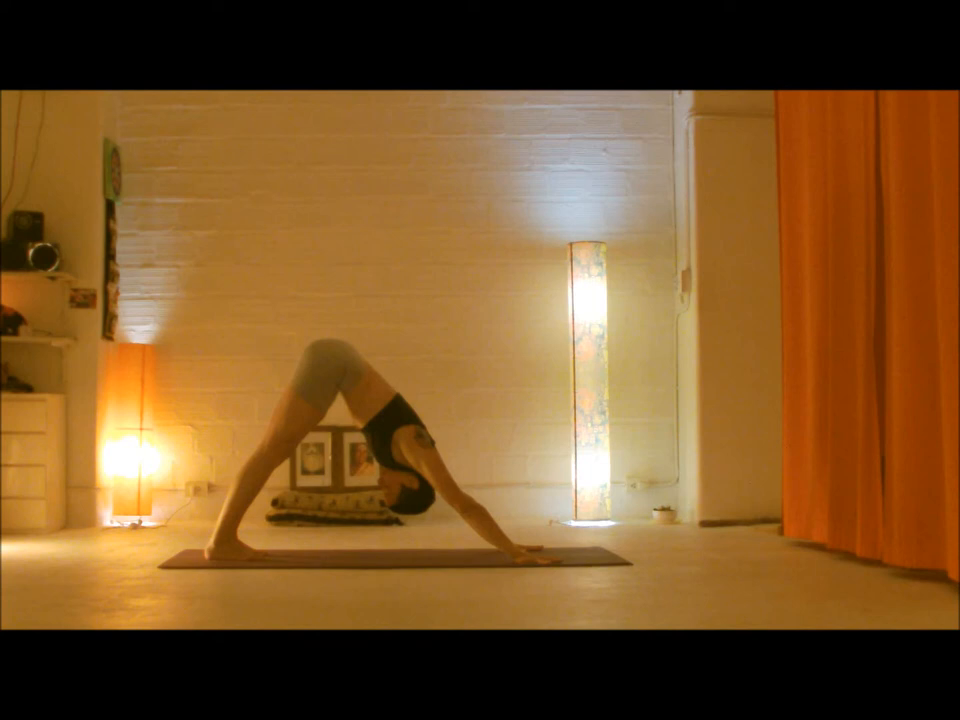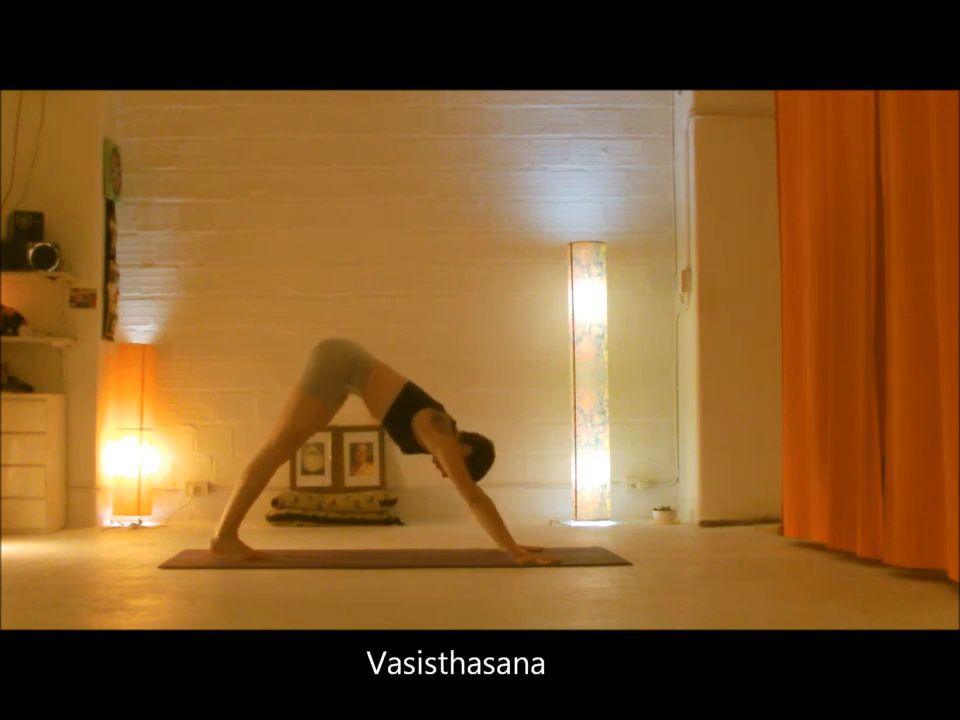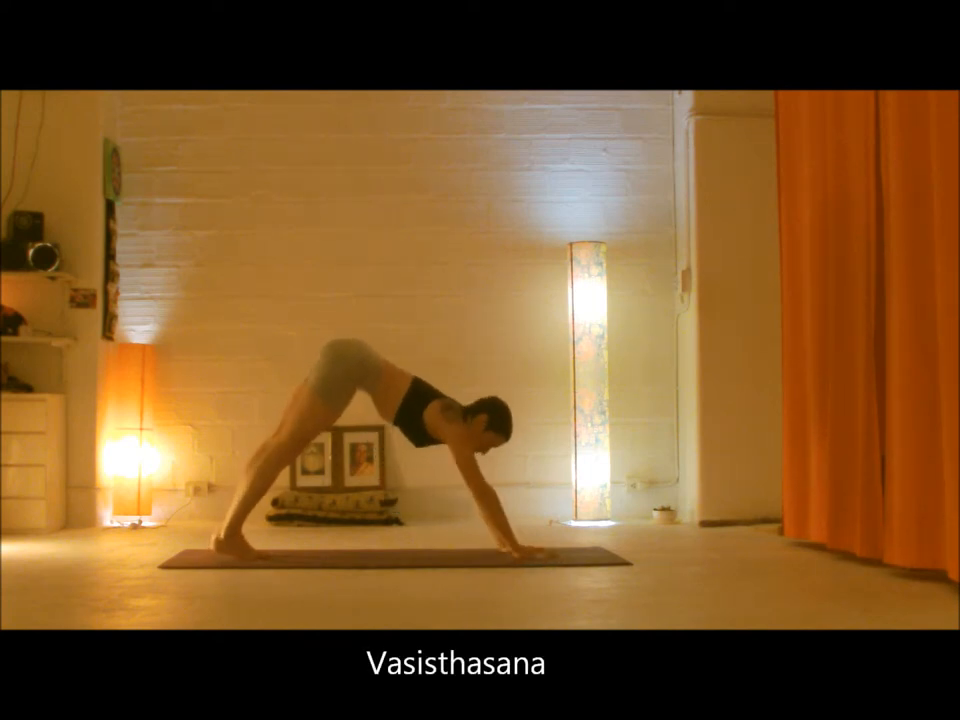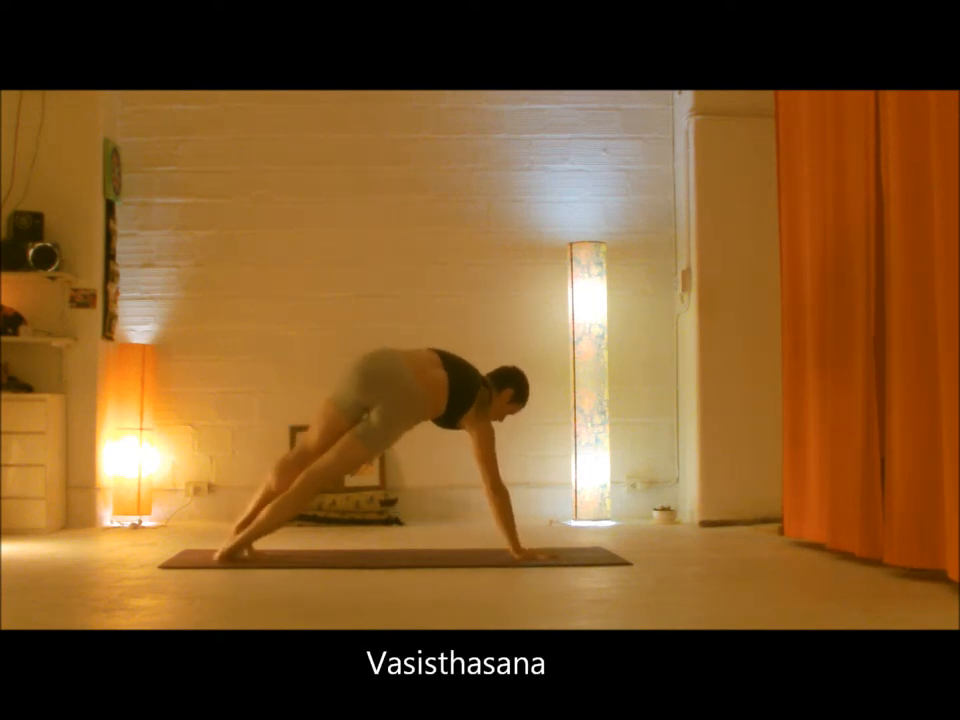
dt=1s
person 1, frame 1
left shoulder: (413, 450)
right shoulder: (415, 449)
left elbow: (464, 504)
right elbow: (464, 504)
left wrist: (509, 544)
right wrist: (515, 552)
left hip: (333, 364)
right hip: (332, 362)
left knee: (276, 448)
right knee: (274, 448)
left ankle: (226, 538)
right ankle: (220, 540)
person 1, frame 2
left shoulder: (441, 433)
right shoulder: (438, 433)
left elbow: (475, 497)
right elbow: (474, 496)
left wrist: (509, 543)
right wrist: (515, 550)
left hip: (343, 367)
right hip: (339, 361)
left knee: (283, 444)
right knee: (281, 445)
left ankle: (227, 534)
right ankle: (225, 533)
person 1, frame 3
left shoulder: (457, 424)
right shoulder: (455, 426)
left elbow: (478, 489)
right elbow: (480, 489)
left wrist: (501, 539)
right wrist: (515, 546)
left hip: (344, 357)
right hip: (349, 362)
left knee: (282, 440)
right knee: (285, 448)
left ankle: (231, 530)
right ankle: (228, 534)
person 1, frame 4
left shoulder: (455, 364)
right shoulder: (480, 416)
right elbow: (495, 487)
left wrist: (364, 410)
right wrist: (517, 548)
left hip: (372, 367)
right hip: (400, 404)
left knee: (306, 452)
right knee: (313, 479)
left ankle: (243, 525)
right ankle: (236, 544)
